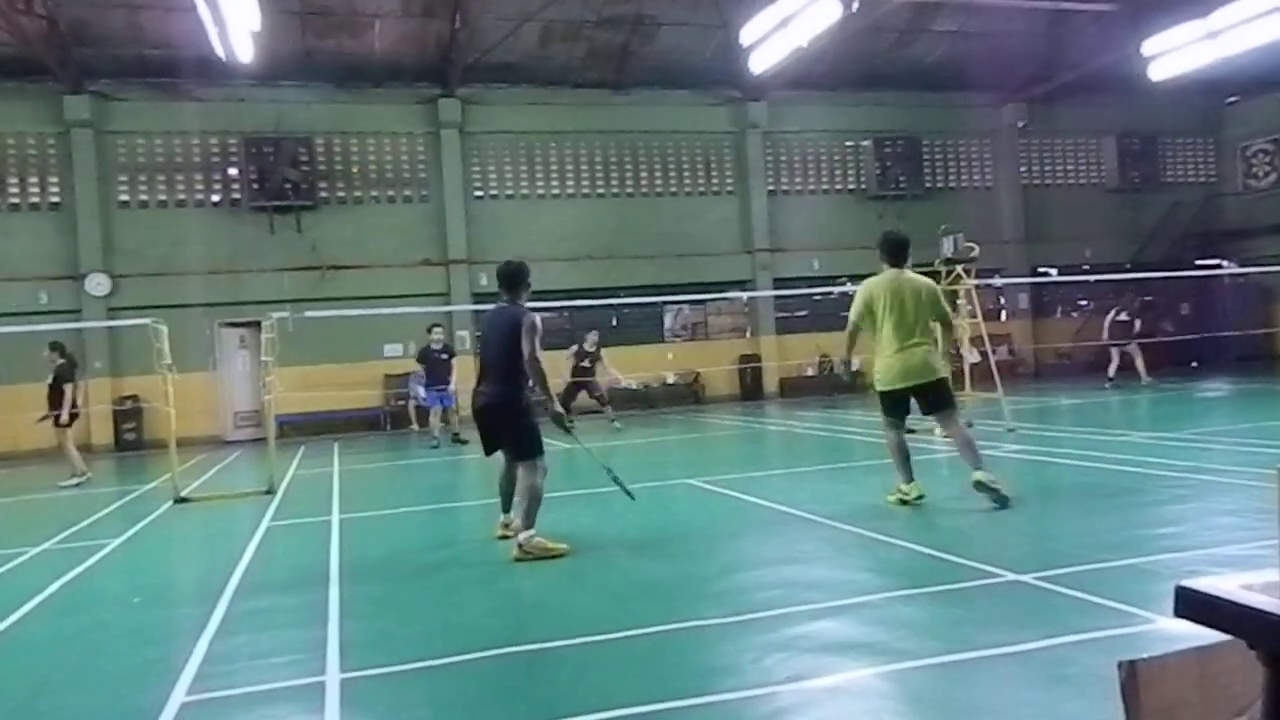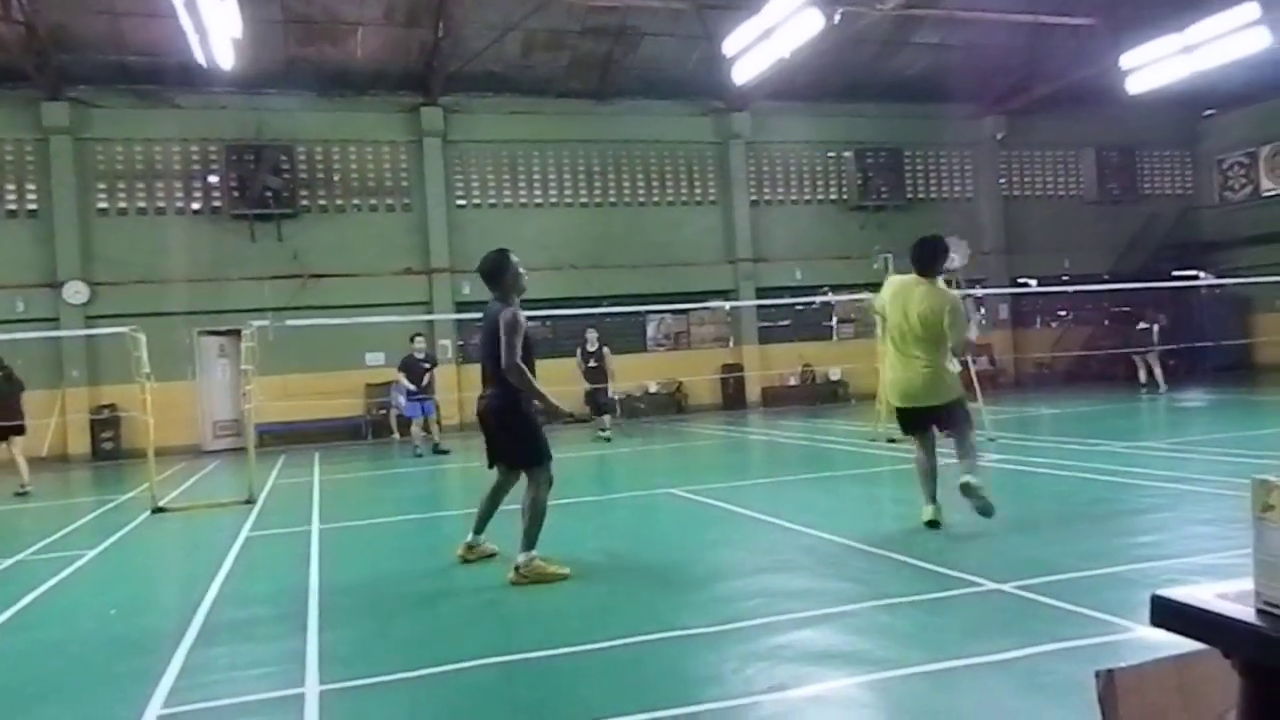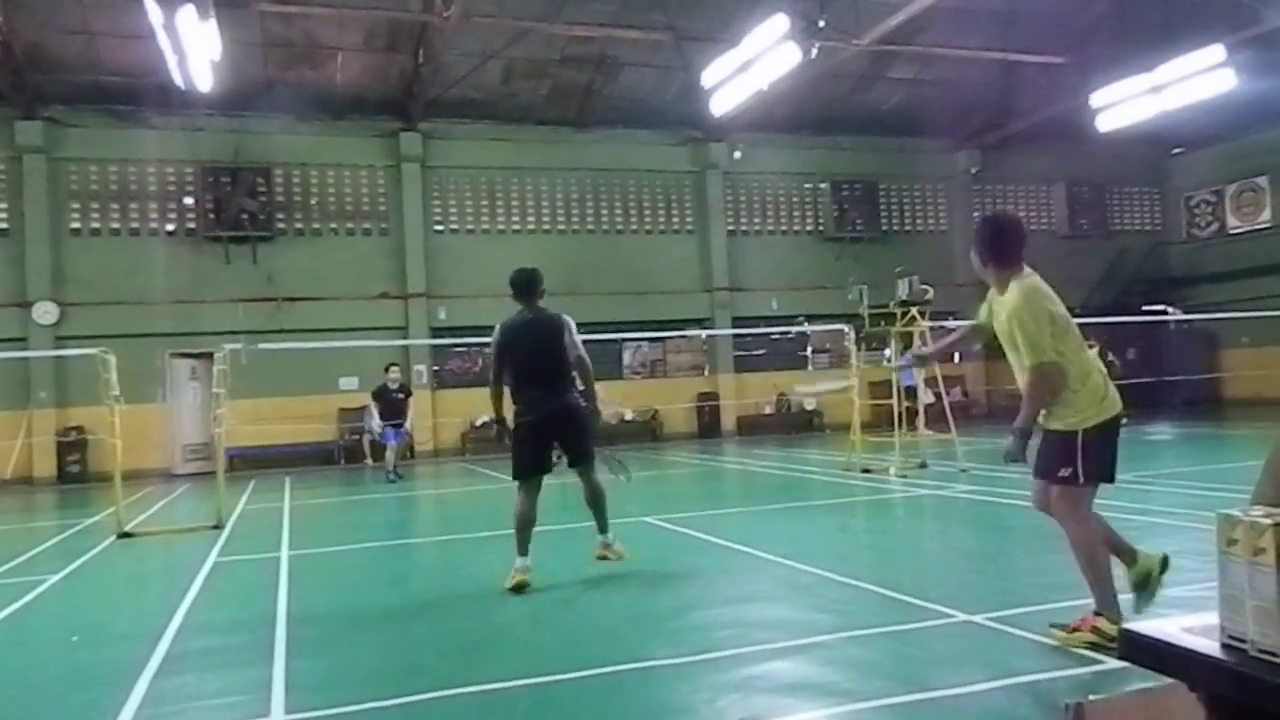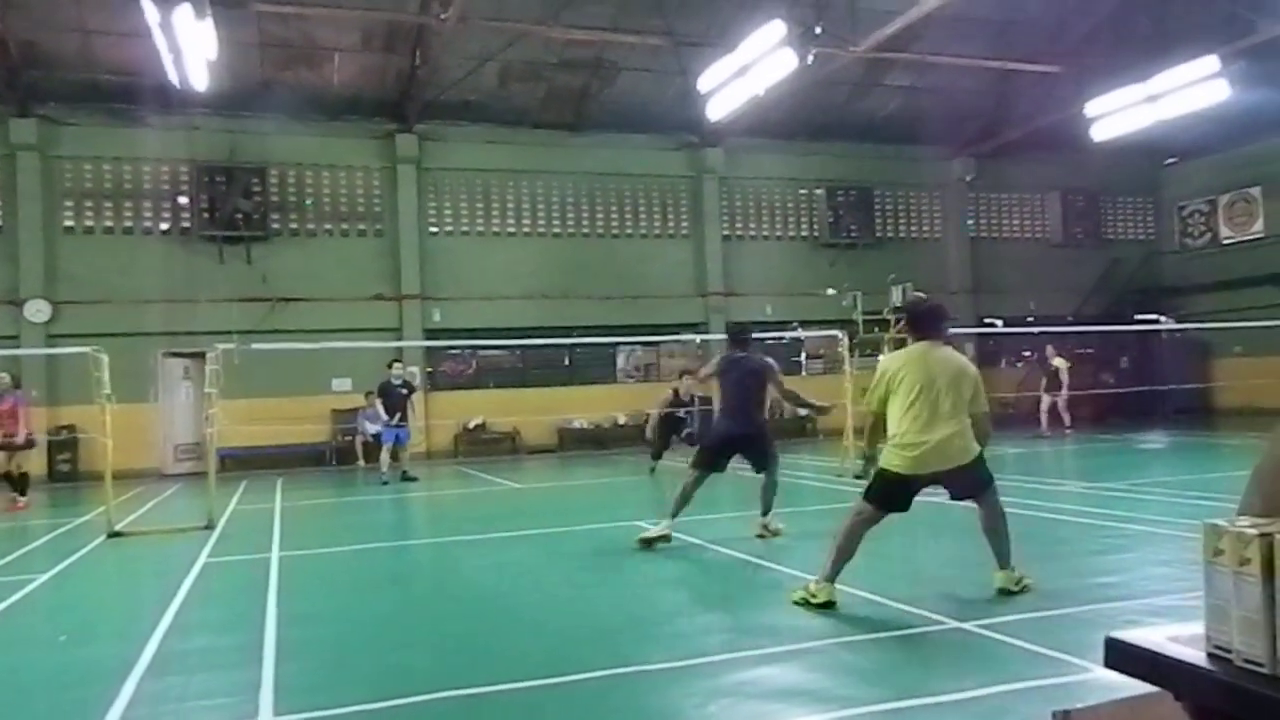
dt=1s
person 1, frame 1
left shoulder: (869, 288)
right shoulder: (927, 285)
left elbow: (853, 329)
right elbow: (948, 325)
left wrist: (847, 357)
right wrist: (944, 349)
left hip: (891, 369)
right hip: (929, 365)
left knee: (893, 428)
right knee: (952, 423)
left ankle: (909, 486)
right ankle: (980, 473)
person 1, frame 2
left shoulder: (892, 285)
right shoulder: (949, 301)
left elbow: (880, 310)
right elbow: (958, 349)
right wrist: (970, 340)
left hip: (901, 386)
right hip: (938, 384)
left knee: (924, 445)
right knee: (964, 436)
left ankle: (930, 506)
right ankle: (968, 478)
person 1, frame 3
left shoulder: (1021, 301)
right shoulder: (1007, 289)
left elbow: (1043, 376)
right elbow: (979, 328)
left wrist: (1021, 430)
right wrist: (934, 351)
left hip: (1082, 414)
right hip: (1071, 412)
left knee: (1069, 508)
right knee: (1048, 501)
left ankle: (1106, 620)
right ankle: (1140, 563)
person 1, frame 4
left shoulder: (892, 363)
right shoulder: (965, 367)
left elbow: (874, 419)
right elbow: (983, 427)
left wrist: (869, 455)
right wrist: (973, 451)
left hip: (905, 458)
right hip: (958, 452)
left knee: (860, 518)
right knee: (990, 501)
left ankle: (823, 585)
right ankle: (1007, 574)
person 2, frame 1
left shoulder: (488, 318)
right shoulder: (527, 318)
right elbow: (531, 360)
right wrist: (552, 402)
left hip: (483, 399)
right hip: (510, 400)
left knee: (510, 458)
right knee: (534, 467)
left ankle: (507, 520)
right ankle: (526, 538)
person 2, frame 2
left shoulder: (493, 312)
right shoulder: (511, 314)
right elbow: (512, 366)
right wrist: (545, 401)
left hip: (493, 405)
right hip: (511, 406)
left knee: (506, 478)
right knee: (540, 478)
left ankle: (473, 542)
right ankle: (526, 561)
person 2, frame 3
left shoulder: (503, 331)
right shoulder: (561, 323)
left elbow: (496, 380)
right elbow: (579, 360)
left wrist: (499, 418)
right wrist: (592, 399)
left hip: (529, 416)
right hip: (567, 409)
left knee: (527, 492)
right knee: (588, 474)
left ankle: (521, 565)
right ankle: (605, 540)
person 2, frame 4
left shoulder: (722, 362)
right shoulder: (765, 364)
left elbow: (700, 377)
right elbow: (786, 395)
right wrist: (816, 406)
left hip: (723, 431)
right hip: (755, 432)
left knee: (695, 477)
right knee: (771, 471)
left ankle: (667, 525)
right ankle: (765, 521)
